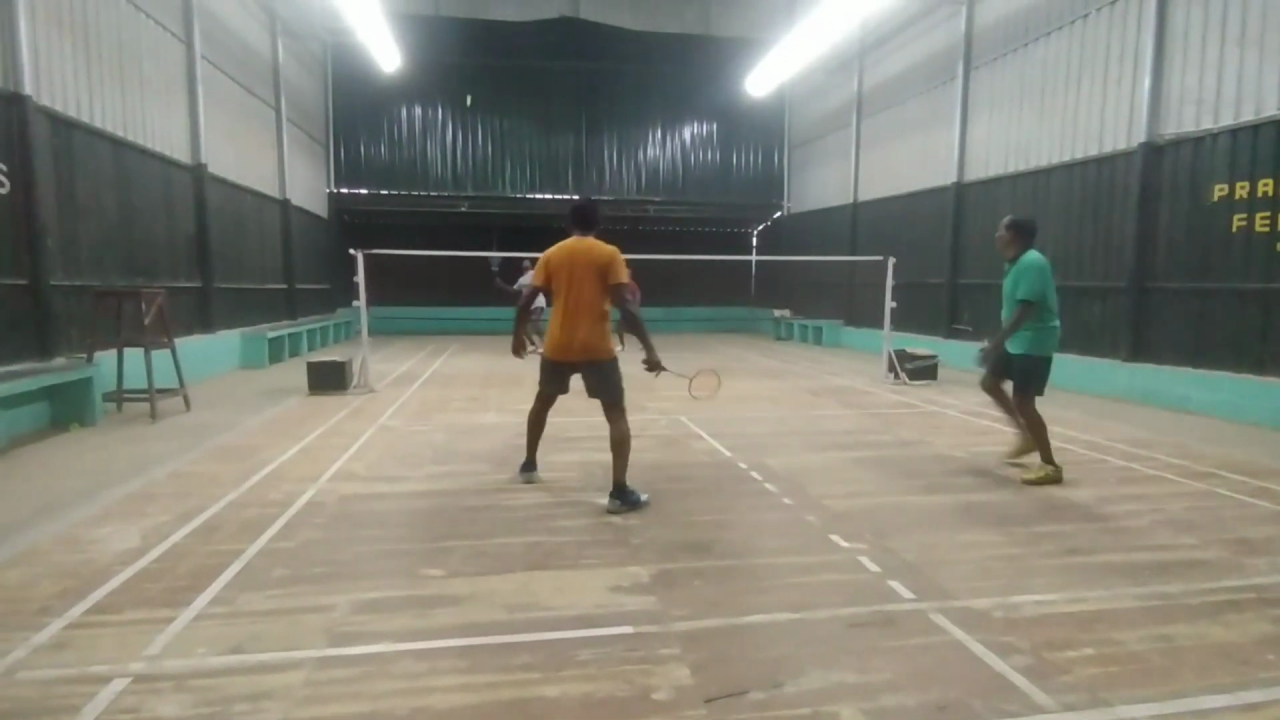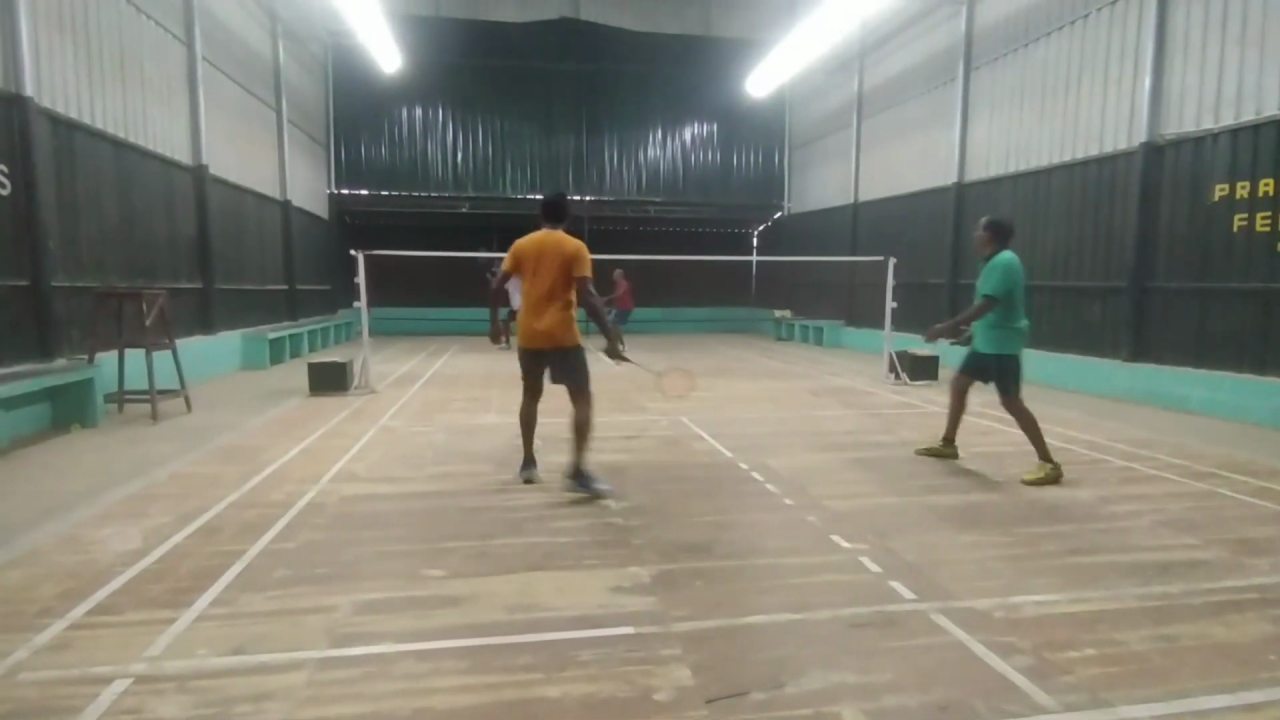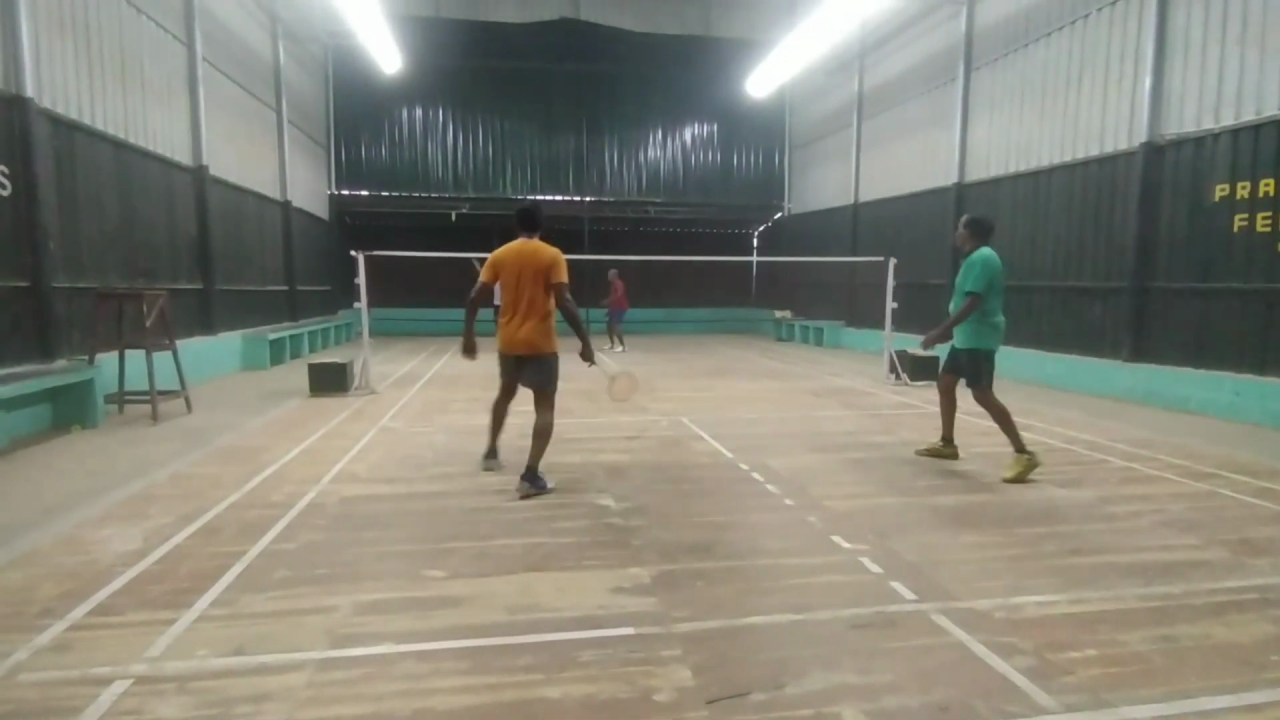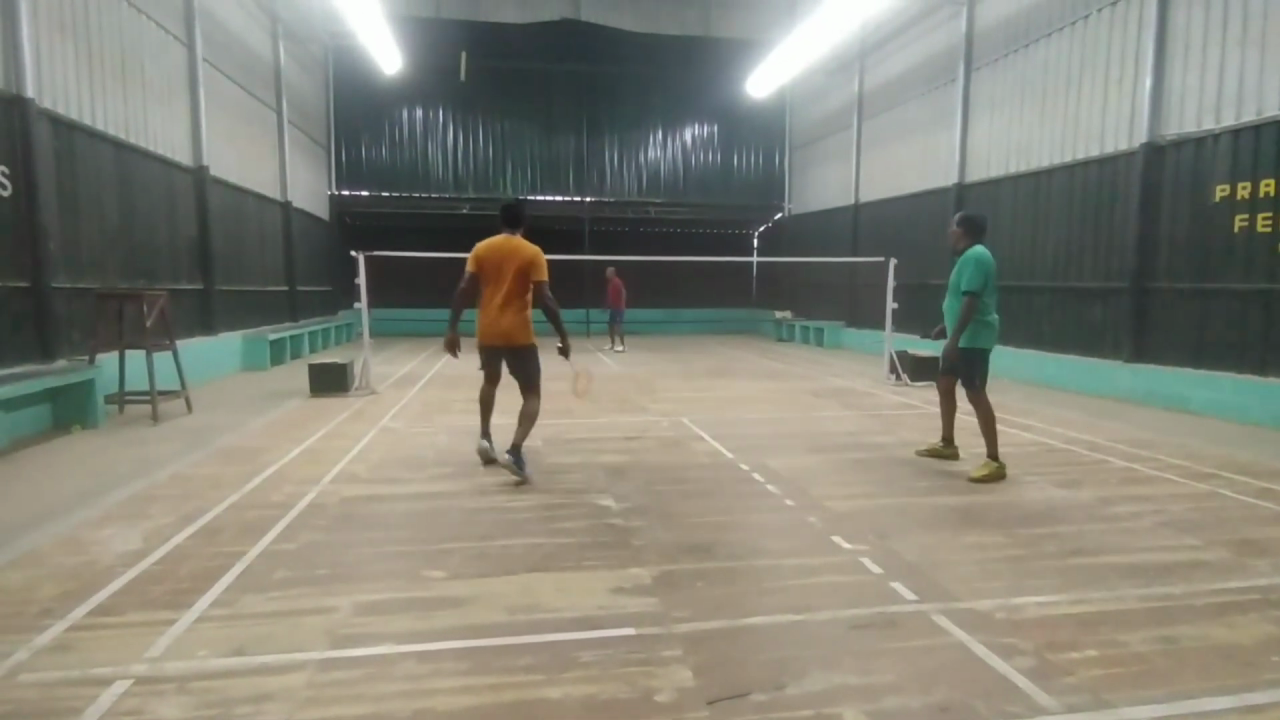
dt=0.2s
person 1, frame 1
left shoulder: (551, 255)
right shoulder: (610, 254)
left elbow: (527, 300)
right elbow: (625, 305)
left wrist: (518, 335)
right wrist: (649, 348)
left hip: (557, 346)
right hip: (597, 348)
left knee: (542, 403)
right knee: (617, 415)
left ankle: (529, 464)
right ankle: (620, 491)
person 1, frame 2
left shoulder: (521, 245)
right shoulder: (576, 248)
left elbow: (497, 286)
right elbow: (588, 296)
left wrist: (494, 321)
right wrist: (611, 338)
left hip: (528, 335)
right hip: (562, 336)
left knee: (530, 396)
right knee: (582, 400)
left ankle: (528, 464)
right ankle: (578, 472)
person 1, frame 3
left shoulder: (499, 255)
right shoulder: (552, 256)
left elbow: (475, 298)
right elbow: (565, 302)
left wrist: (468, 335)
right wrist: (585, 342)
left hip: (509, 341)
right hip: (542, 343)
left knee: (506, 393)
right knee: (545, 407)
left ankle: (491, 451)
right ankle: (530, 475)
person 1, frame 4
left shoulder: (481, 249)
right shoulder: (533, 254)
left elbow: (464, 290)
right elbow: (545, 299)
left wrist: (452, 330)
right wrist: (563, 337)
left hip: (488, 333)
right hip: (519, 334)
left knee: (490, 381)
right knee: (531, 395)
left ankle: (485, 439)
right ankle: (515, 452)
person 2, frame 1
left shoulder: (1031, 264)
right shoulder: (1017, 264)
left elbow: (1025, 310)
left wrist: (995, 343)
right wrist: (999, 341)
left hip: (1034, 345)
right hip: (1017, 343)
left knee: (1023, 402)
right knee: (990, 383)
left ankle: (1050, 465)
right ankle: (1029, 435)
person 2, frame 2
left shoulder: (1003, 263)
right shoulder: (994, 262)
left elbow: (986, 304)
left wrist: (948, 327)
right wrist: (977, 331)
left hip: (1003, 344)
right hip: (986, 341)
left knee: (1011, 402)
right knee: (958, 385)
left ankle: (1048, 464)
right ankle: (948, 444)
person 2, frame 3
left shoulder: (981, 259)
right shoulder: (976, 258)
left elbow: (972, 303)
left wrist: (941, 331)
right wrist: (950, 330)
left hip: (979, 339)
right hip: (966, 337)
left knee: (983, 396)
right knee: (945, 383)
left ankle: (1024, 455)
right ankle: (947, 443)
person 2, frame 4
left shoulder: (975, 257)
right shoulder: (969, 256)
left elbow: (971, 302)
left wrist: (954, 338)
right wrist: (946, 327)
left hip: (973, 338)
right hip: (961, 338)
left knee: (976, 395)
right knee: (944, 385)
left ankle: (994, 461)
right ankle: (947, 444)
